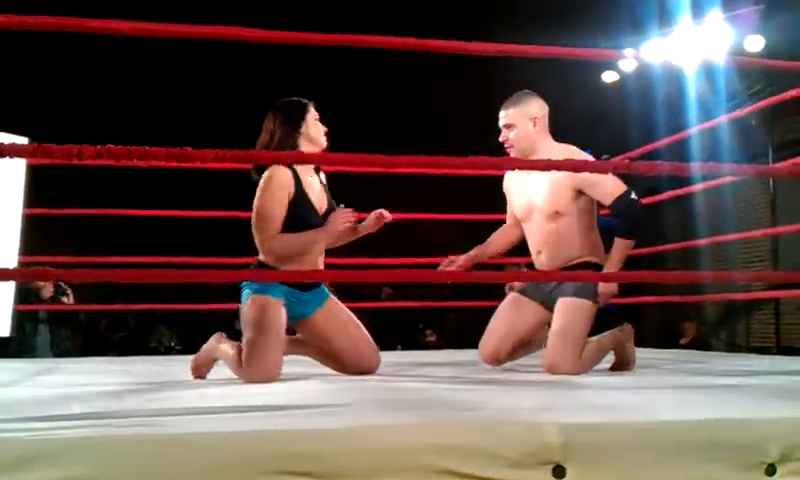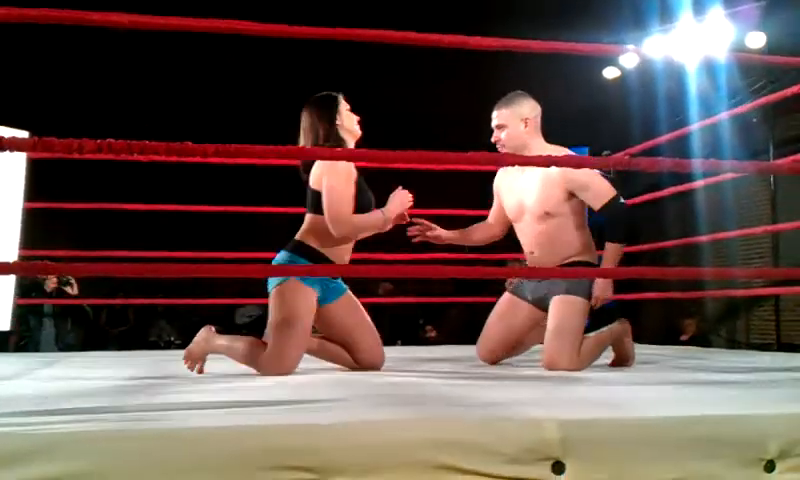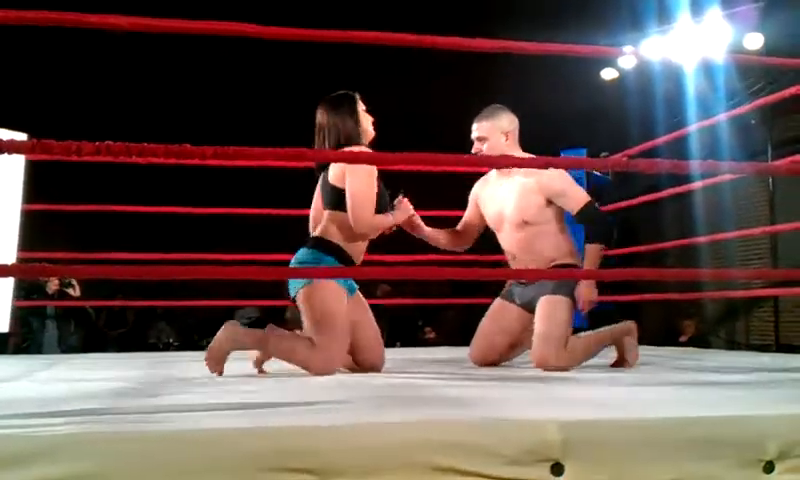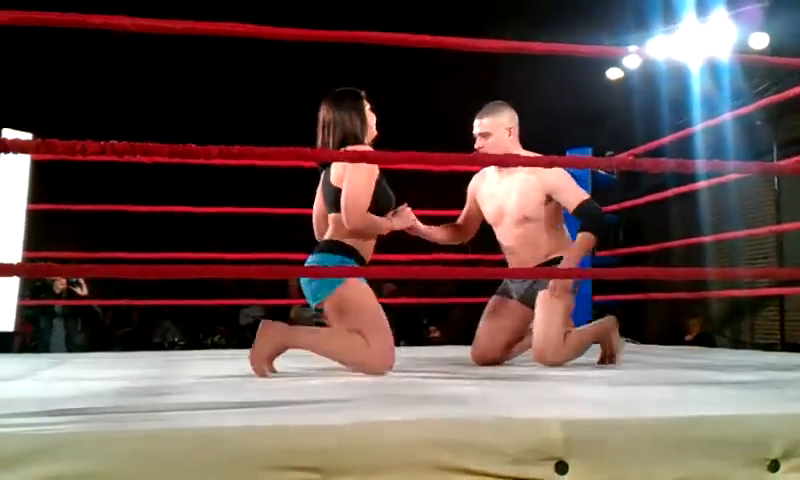
dt=0.2s
person 1, frame 1
left shoulder: (317, 176)
right shoulder: (278, 175)
right elbow: (268, 246)
left wrist: (363, 228)
right wrist: (324, 231)
left hip: (312, 291)
right hip: (270, 286)
left knee: (368, 362)
right knee: (261, 372)
left ankle: (285, 344)
right ankle: (220, 347)
person 1, frame 2
left shoulder: (338, 165)
right shoulder: (338, 159)
right elbow: (342, 228)
left wrist: (382, 223)
right wrist: (387, 210)
left hip: (327, 279)
left knee: (372, 359)
right knee: (279, 364)
left ankle: (289, 338)
right ankle: (214, 340)
person 1, frame 3
left shoulder: (334, 165)
right shoulder: (360, 155)
right elbow: (362, 224)
left wrist: (384, 223)
right wrist: (397, 215)
left hip: (336, 271)
right hip: (320, 265)
left knee: (372, 361)
right knee: (327, 361)
left ankle: (283, 339)
right ankle: (237, 335)
person 1, frame 4
left shoulder: (334, 165)
right shoulder: (360, 154)
right elbow: (352, 220)
left wrist: (385, 224)
right wrist: (394, 222)
left hip: (327, 264)
right hip: (337, 266)
left knee: (383, 357)
right knee: (378, 360)
left ankle: (289, 336)
right ankle: (279, 334)
person 2, frame 1
right shoulder: (512, 177)
left elbow: (630, 211)
left wrist: (610, 272)
right wrist: (470, 258)
left hip: (580, 275)
right hip: (539, 280)
left knee: (558, 366)
right knee: (490, 353)
left ankle: (618, 337)
right ankle: (554, 333)
person 2, frame 2
left shoulder: (565, 166)
right shoulder: (504, 177)
left elbow: (617, 214)
right elbow: (494, 227)
left wrist: (605, 276)
right wrist: (446, 236)
left hip: (572, 274)
right hip: (532, 279)
left knee: (558, 362)
right knee: (487, 353)
left ankle: (616, 332)
right ankle: (552, 328)
person 2, frame 3
left shoulder: (544, 175)
right shoulder: (483, 188)
left elbow: (596, 221)
right elbow: (461, 239)
left wrist: (587, 279)
right wrist: (422, 230)
left hip: (557, 277)
right hip: (519, 285)
left knee: (547, 359)
right knee: (480, 356)
left ankle: (619, 331)
right ankle: (547, 333)
person 2, frame 4
left shoulder: (543, 172)
right shoulder: (480, 183)
left elbow: (593, 218)
right elbow: (461, 232)
left wrist: (568, 265)
right wrist: (420, 229)
right hip: (515, 280)
left knee: (547, 354)
right knee: (482, 355)
left ankle: (603, 328)
right ankle: (543, 330)
